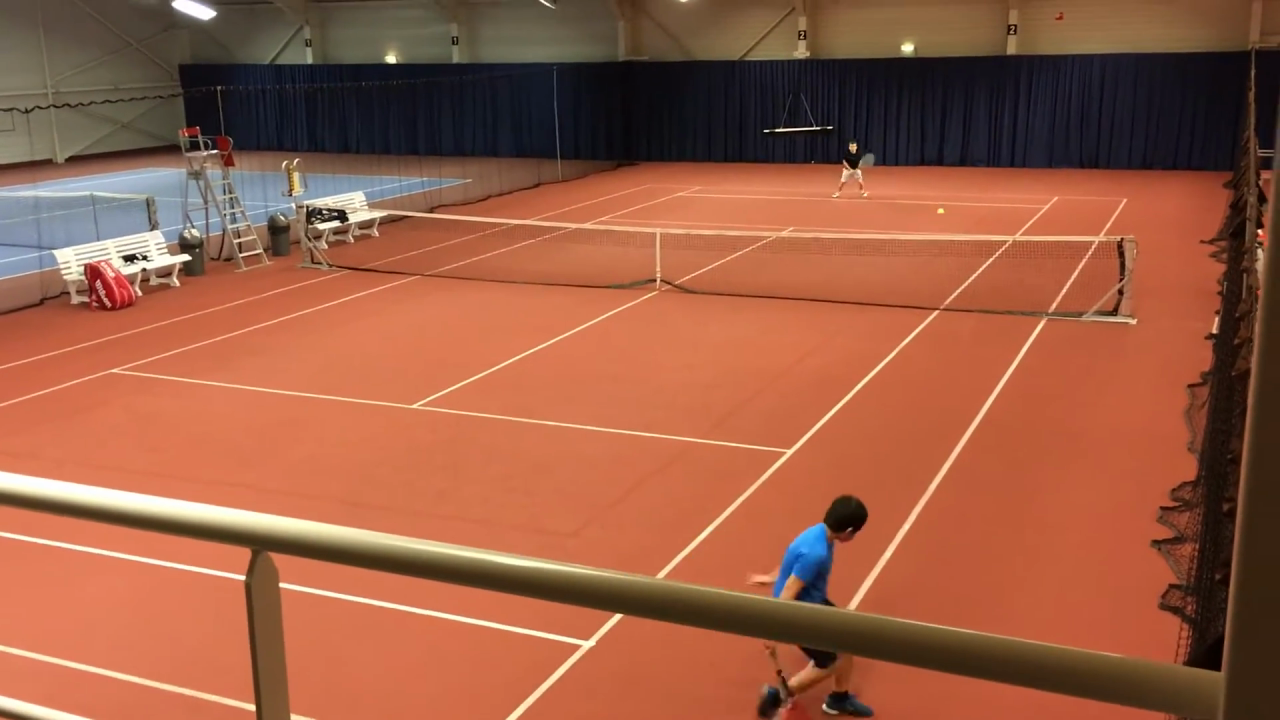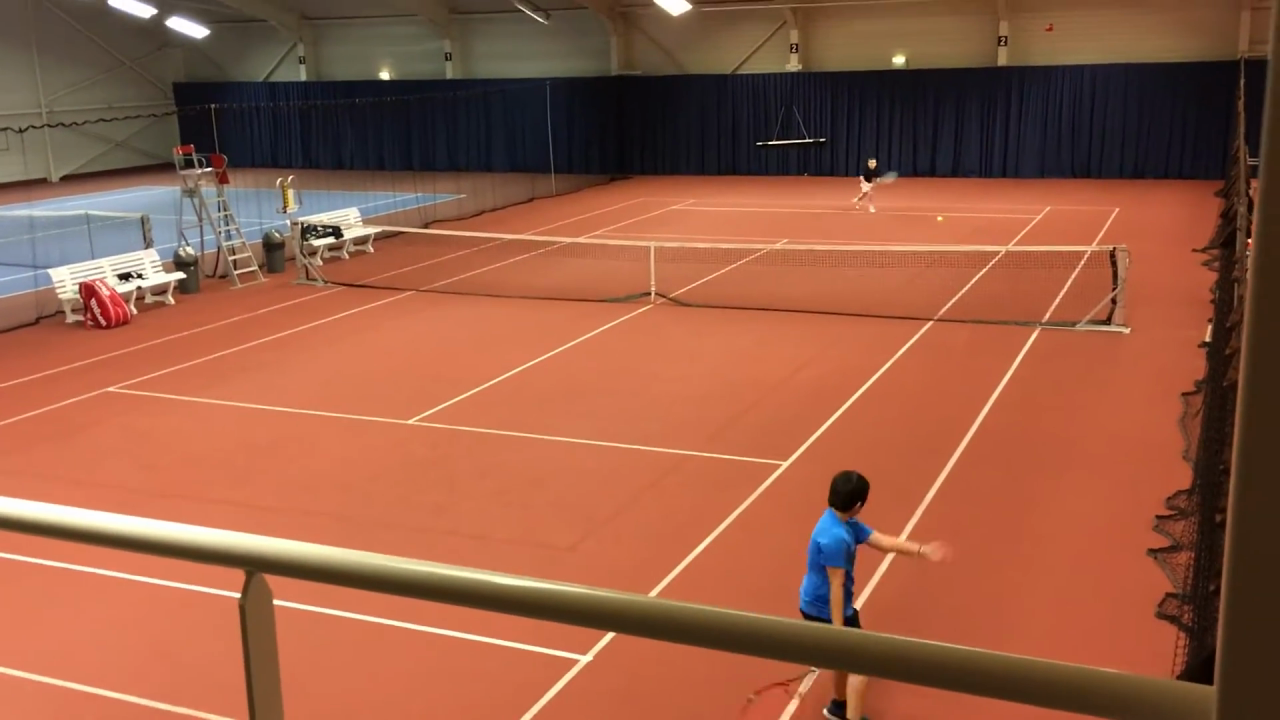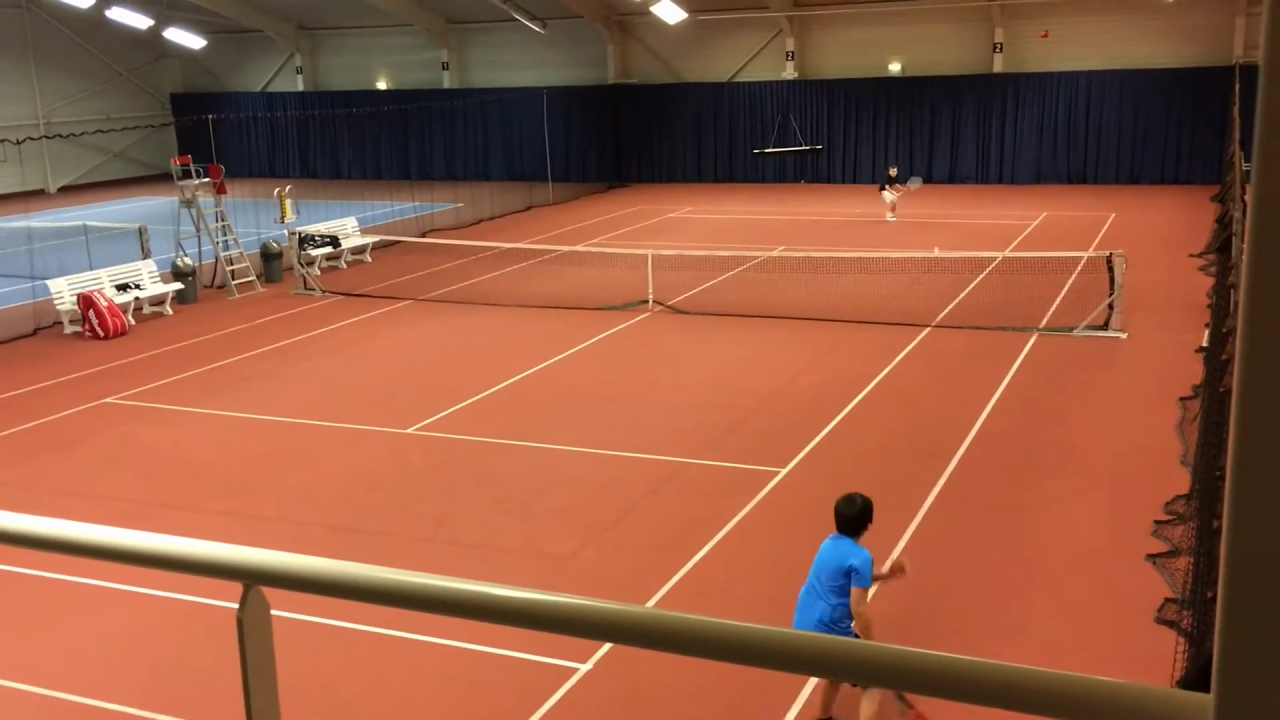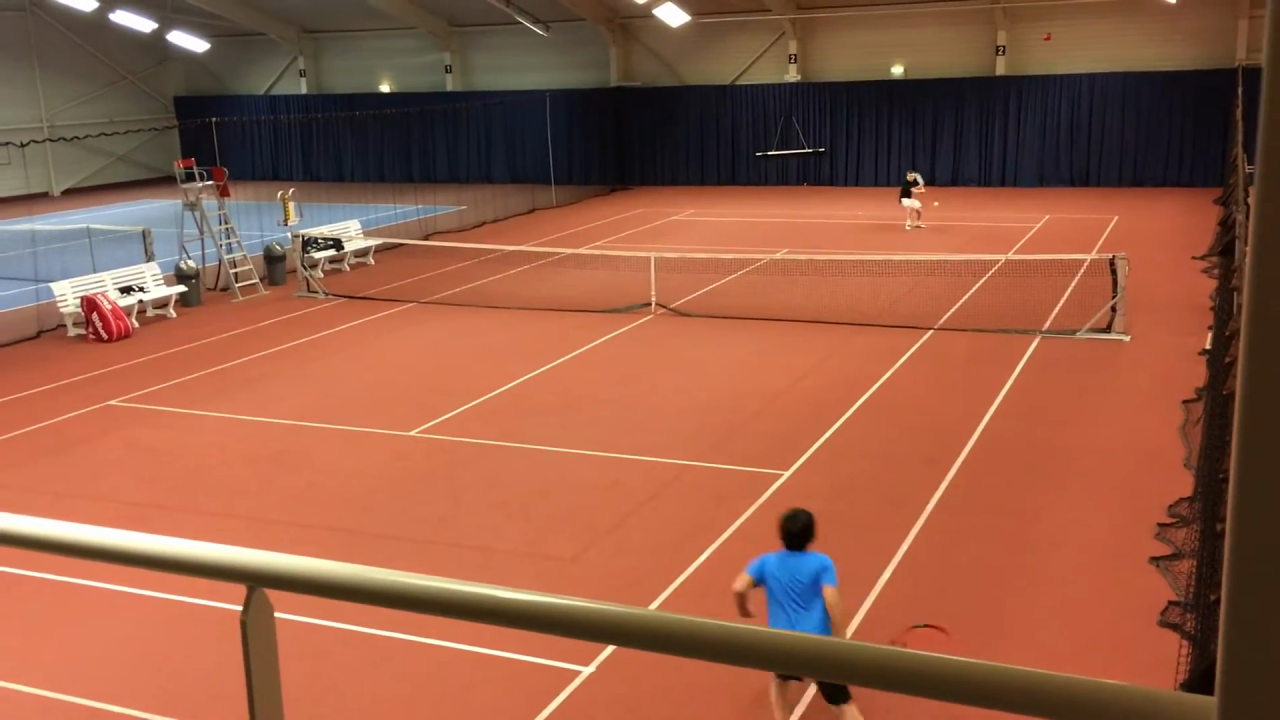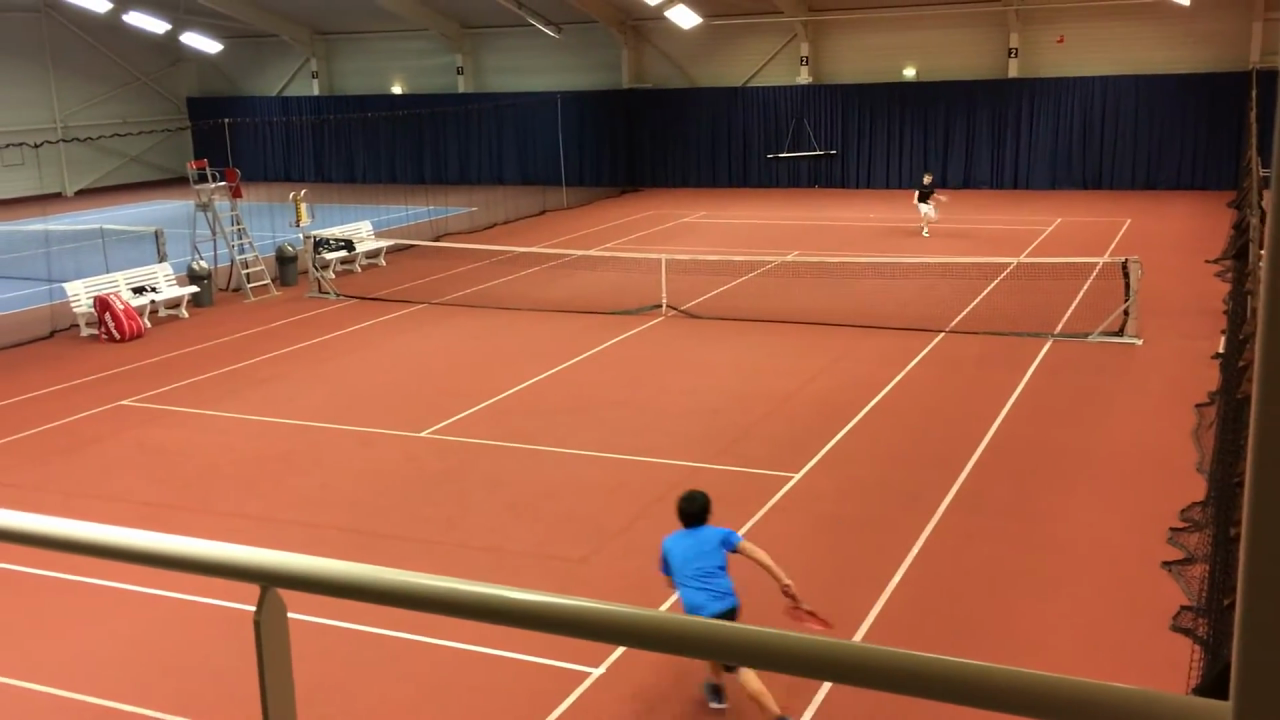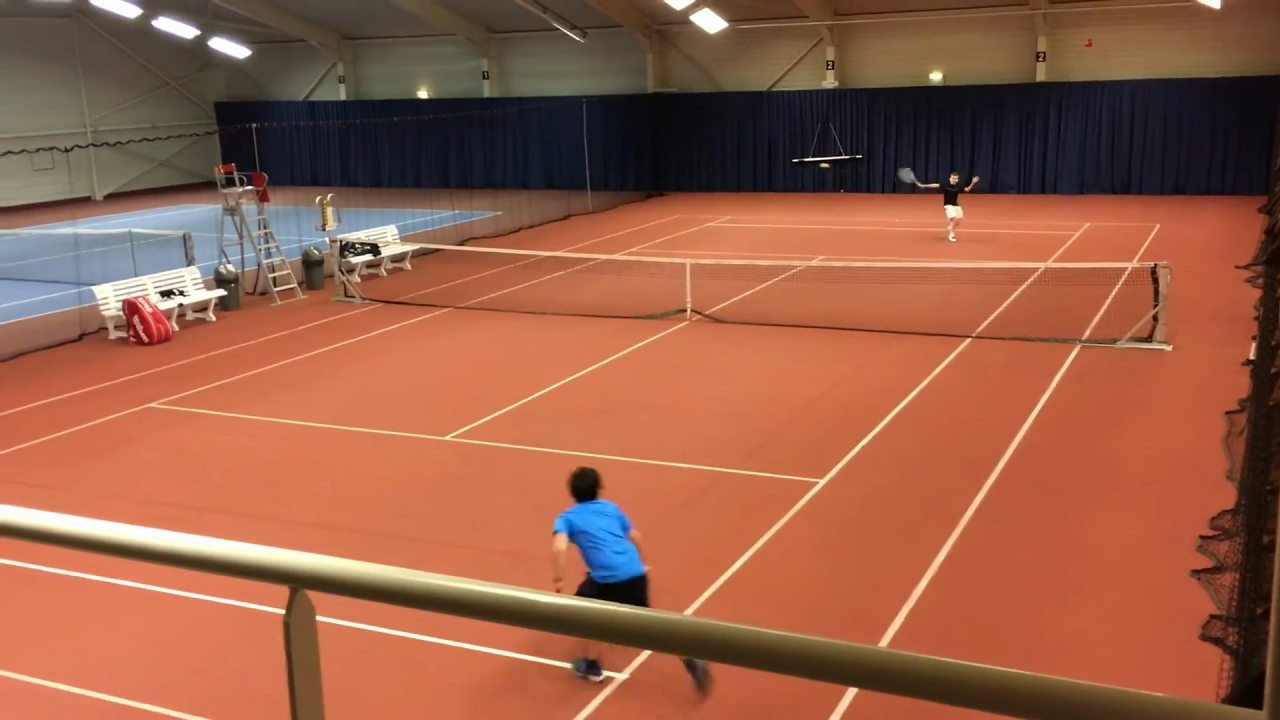
dt=0.3s
person 1, frame 1
left shoulder: (819, 533)
right shoulder: (816, 553)
left elbow: (792, 563)
right elbow: (788, 591)
left wrist: (773, 578)
right knee: (830, 665)
left ankle: (840, 698)
right ankle: (777, 696)
person 1, frame 2
left shoulder: (844, 522)
right shoulder: (834, 538)
left elbow: (880, 540)
right elbow: (836, 585)
left wrist: (921, 549)
right wrist: (838, 630)
left hip: (821, 605)
right hip: (824, 610)
person 1, frame 3
left shoulder: (832, 542)
right shoulder: (861, 558)
right elbow: (858, 607)
left wrist: (886, 572)
left hip: (804, 626)
right hip: (830, 633)
left knee: (833, 676)
person 1, frame 4
left shoulder: (766, 562)
right shoulder: (821, 563)
left elbow: (738, 588)
right elbow: (832, 601)
left wrist: (743, 609)
left knee: (780, 681)
person 1, frame 5
left shoulder: (669, 544)
right shoulder: (719, 534)
left elbow: (671, 581)
right elbow: (752, 552)
right wrist: (782, 579)
left hip: (699, 612)
right hip: (726, 604)
left knee: (737, 668)
right ankle: (715, 689)
person 1, frame 6
left shoulder: (566, 518)
right shoulder: (611, 508)
left elbow: (559, 547)
right elbow: (635, 537)
left wrist: (557, 578)
right wrist: (642, 564)
left hip: (607, 577)
right hip: (634, 572)
left ankle: (591, 665)
right ankle: (690, 660)
